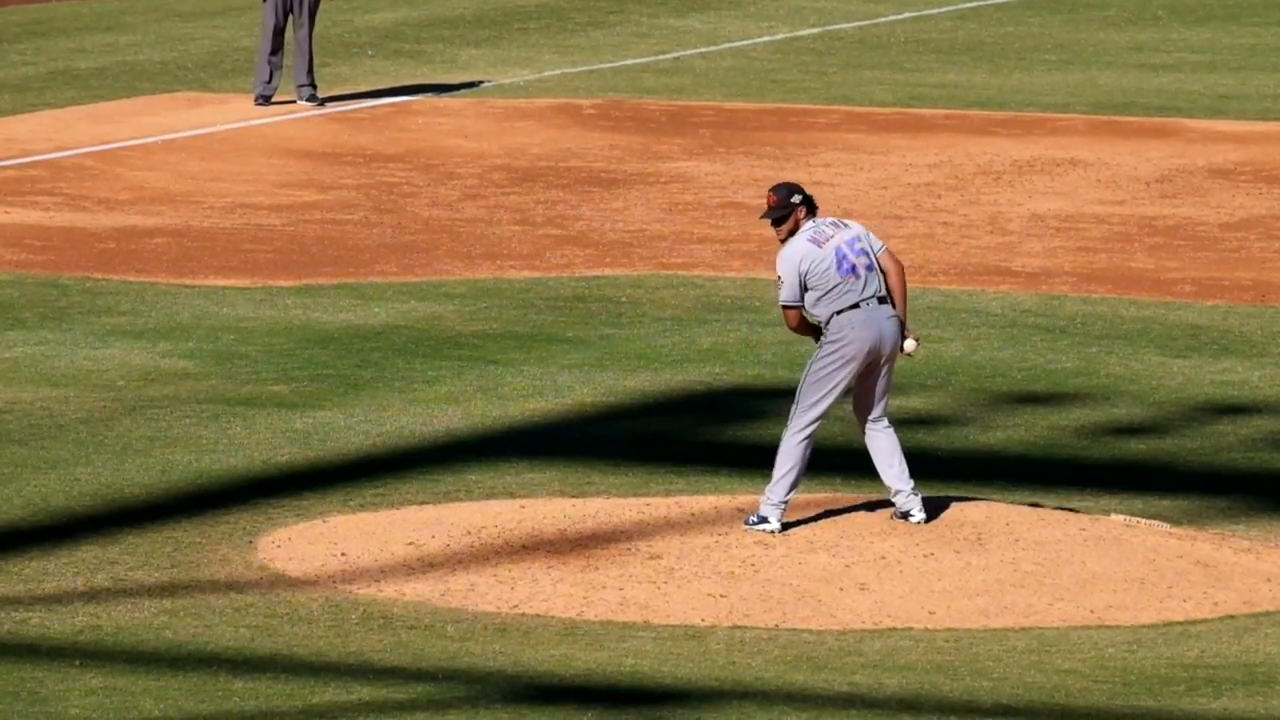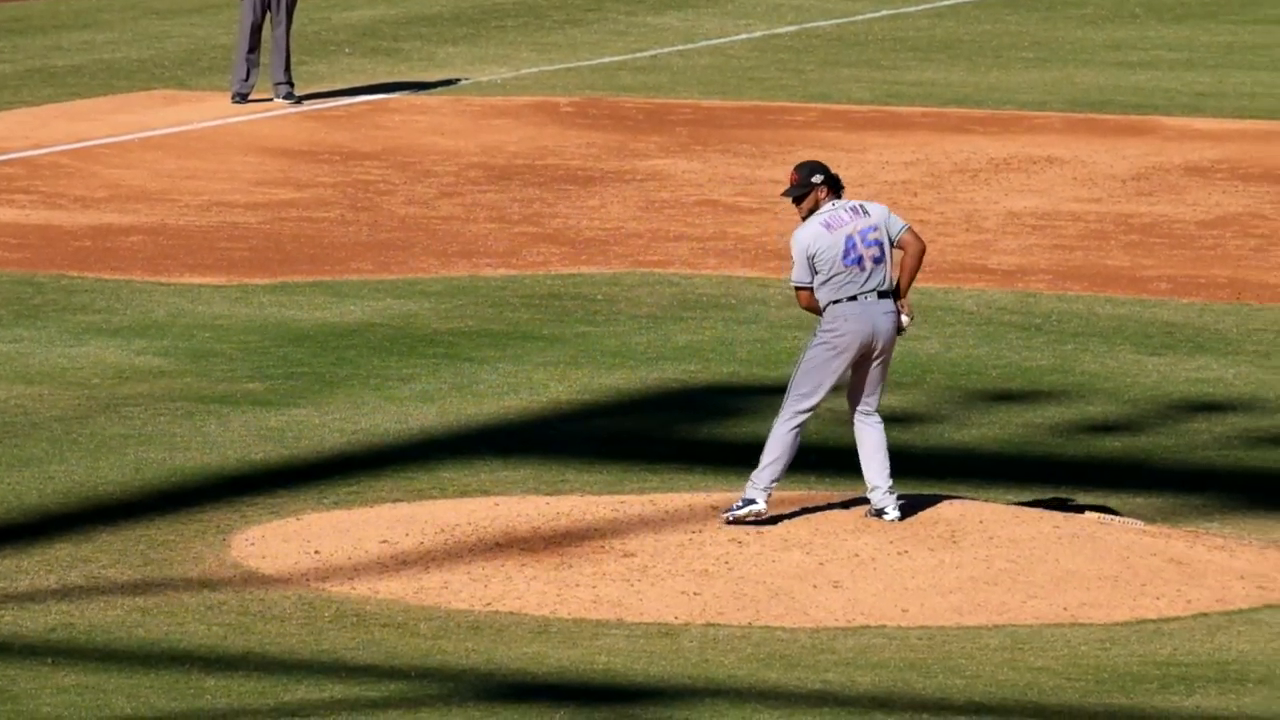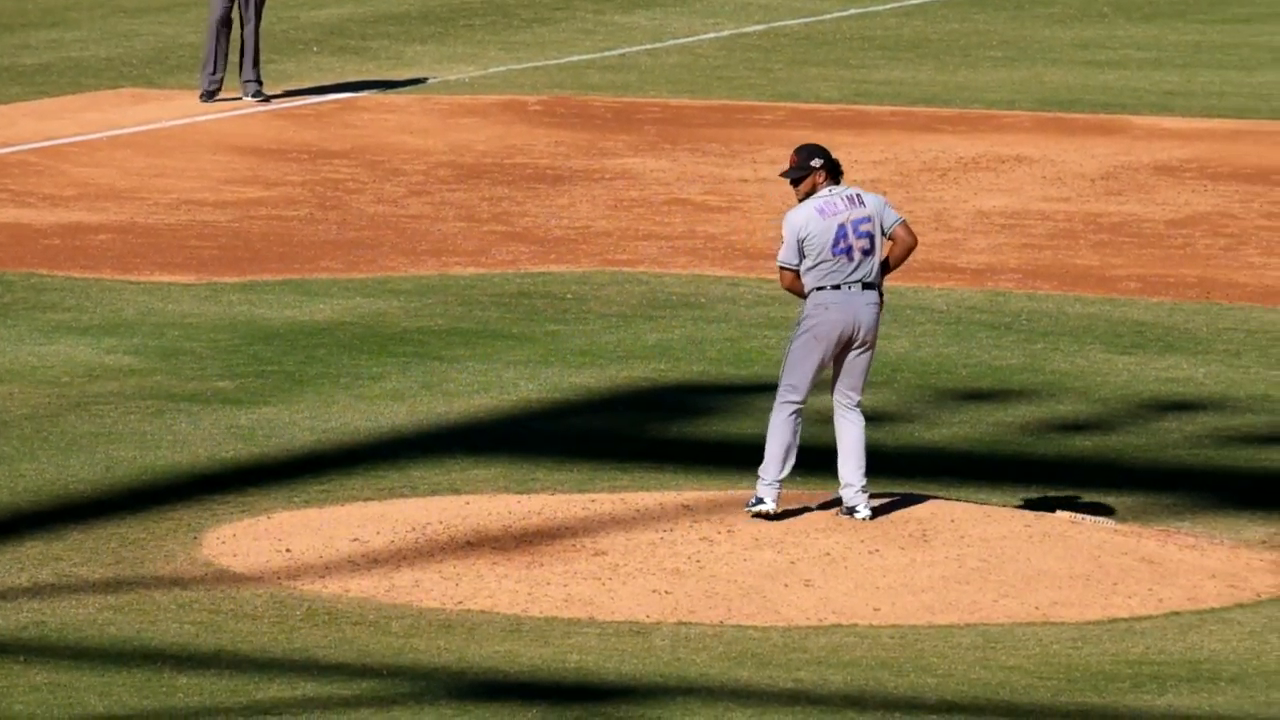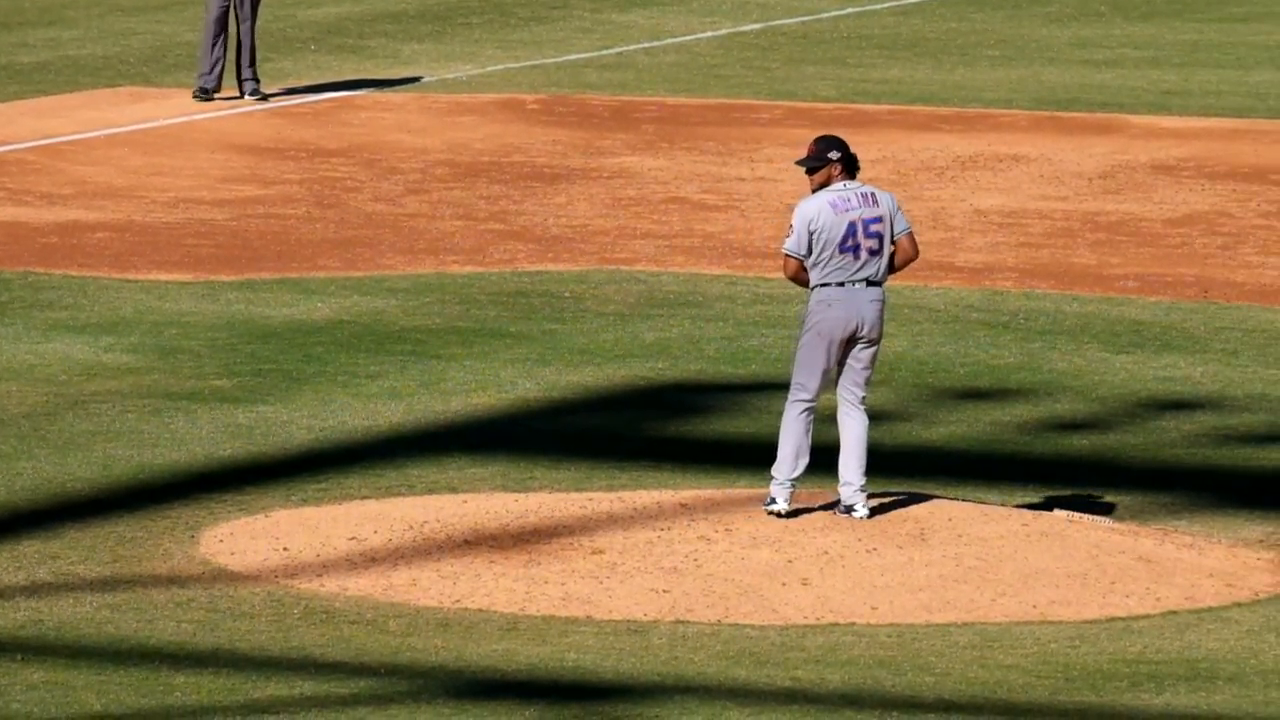
dt=0.2s
person 1, frame 1
left shoulder: (792, 252)
right shoulder: (848, 227)
left elbow: (794, 319)
right elbow: (893, 267)
left wrist: (818, 331)
right wrist: (899, 319)
left hip: (847, 331)
right hip: (887, 324)
left knee: (802, 421)
right knee: (875, 419)
left ankle: (770, 510)
right ankle: (908, 502)
person 1, frame 2
left shoulder: (805, 234)
right shoulder: (875, 210)
left elbow: (804, 298)
right elbow: (916, 246)
right wrist: (900, 295)
left hip: (842, 321)
right hip: (883, 316)
left knee: (795, 408)
right knee: (866, 411)
left ankle: (757, 494)
right ankle: (884, 499)
person 1, frame 3
left shoulder: (798, 216)
right shoulder: (871, 200)
left elbow: (788, 280)
right elbow: (907, 241)
right wrist: (874, 276)
left hip: (824, 308)
right hip: (867, 306)
left knee: (789, 400)
right knee: (848, 403)
left ankle: (768, 490)
right ankle: (855, 498)
person 1, frame 4
left shoulder: (810, 207)
right shoulder: (883, 200)
left elbow: (792, 269)
right elbow: (908, 252)
right wrist: (873, 275)
left hip: (828, 304)
right hip: (872, 304)
left knee: (801, 398)
right knee: (852, 401)
left ankle: (781, 490)
right ankle: (853, 497)
